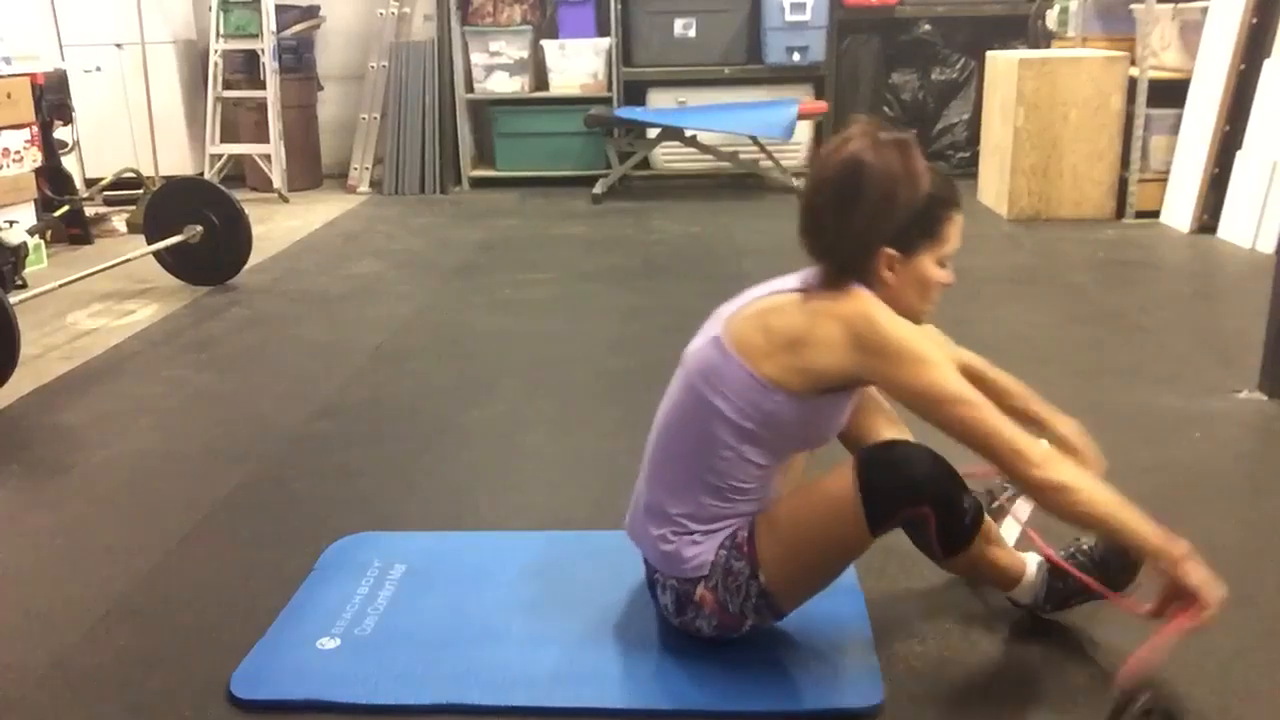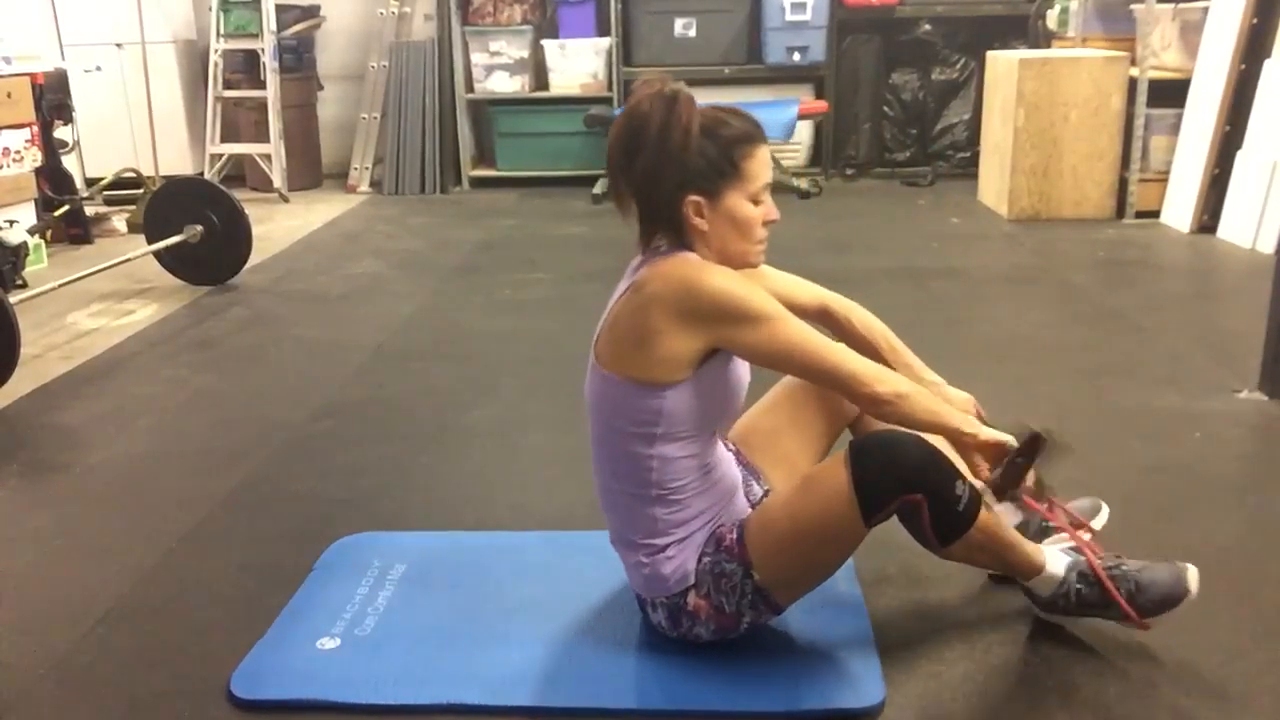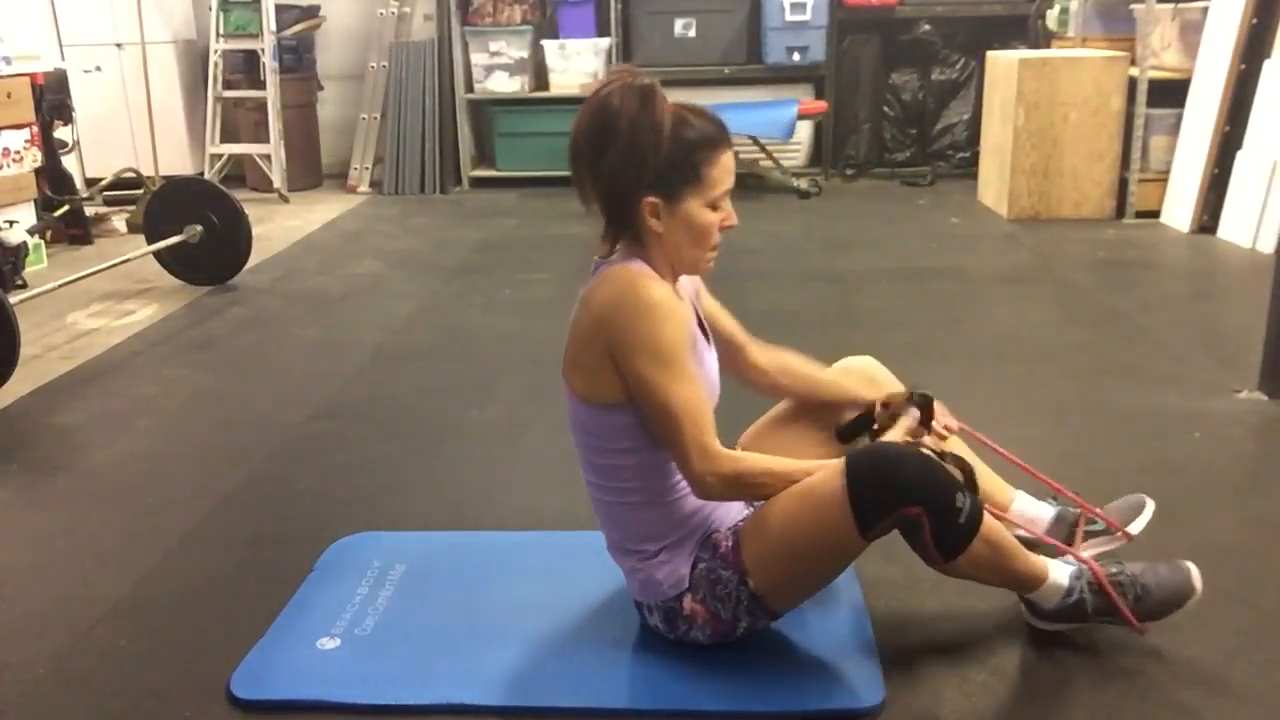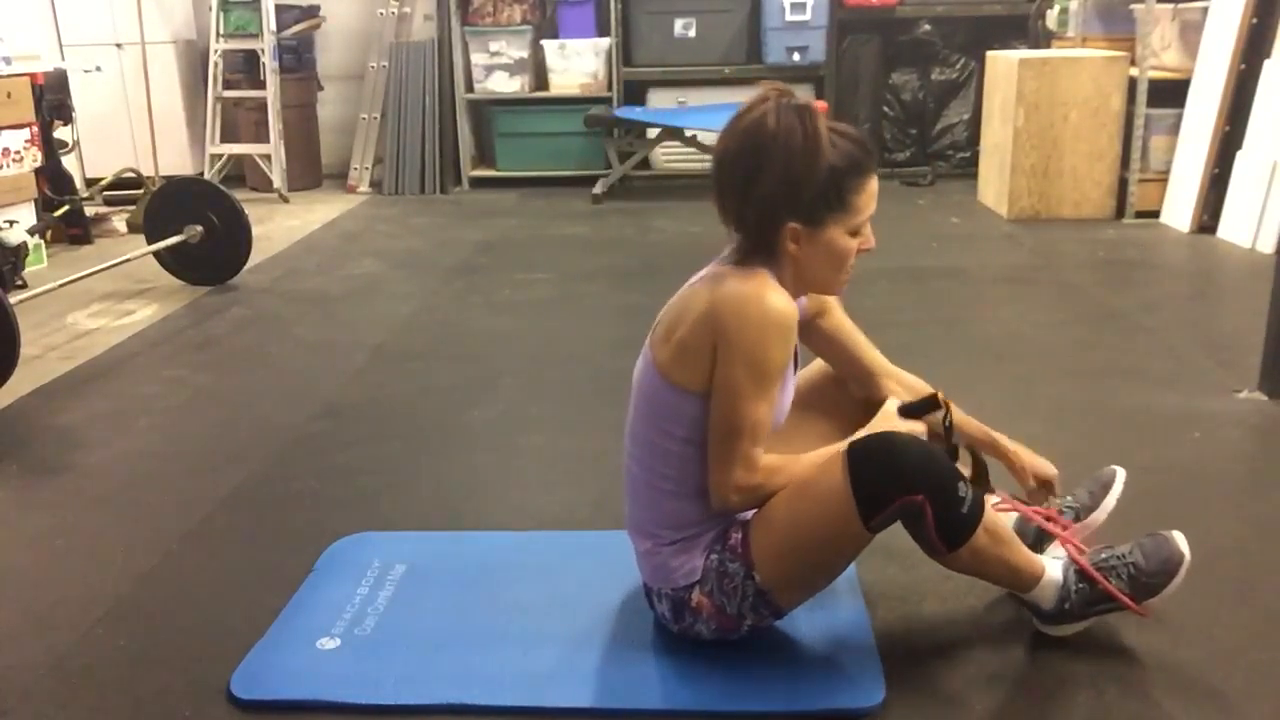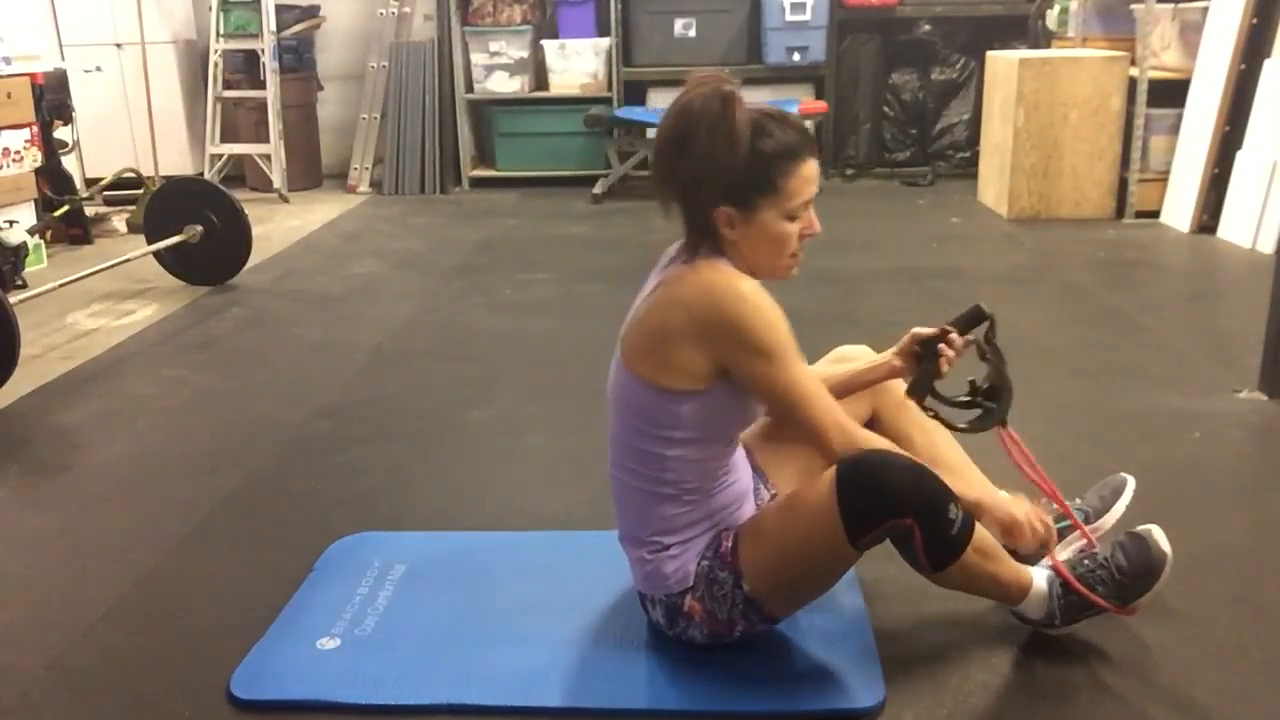
dt=1s
person 1, frame 1
left shoulder: (828, 295)
right shoulder: (856, 323)
left elbow: (964, 366)
right elbow: (1028, 468)
left wrist: (1063, 430)
right wrist: (1168, 551)
left hip: (692, 540)
right hip: (705, 586)
right knee: (908, 475)
left ankle: (964, 520)
right ankle: (1032, 585)
person 1, frame 2
left shoulder: (687, 262)
right shoulder: (693, 289)
left elbow: (833, 309)
right elbow: (875, 390)
left wrist: (937, 392)
right wrist: (973, 433)
left hip: (713, 506)
right hip: (696, 585)
left knee: (852, 376)
right knee: (900, 463)
left ankle: (1004, 521)
right ankle: (1055, 581)
person 1, frame 3
left shoulder: (653, 272)
right shoulder: (638, 298)
left elbow: (756, 361)
right elbow: (710, 470)
left wrist: (873, 410)
right wrist: (858, 468)
left hip: (709, 532)
right hip: (694, 591)
left knee: (861, 378)
right knee: (896, 476)
left ankle: (1038, 525)
right ankle: (1059, 591)
person 1, frame 4
left shoulder: (764, 274)
right shoulder: (760, 306)
left elbow: (884, 383)
right elbow: (736, 482)
left wrist: (1003, 448)
right wrist: (867, 444)
left hip: (710, 535)
right hip: (702, 586)
left knee: (865, 371)
right knee: (899, 465)
left ankle: (1007, 529)
right ankle: (1054, 591)
person 1, frame 5
left shoulder: (700, 266)
right shoulder: (724, 297)
left elbow: (798, 396)
right elbow: (841, 445)
left wrist: (890, 364)
right wrist: (985, 501)
left hip: (713, 517)
right hip: (696, 586)
left knee: (854, 366)
right knee: (887, 483)
left ankle: (1019, 534)
right ankle: (1040, 597)
